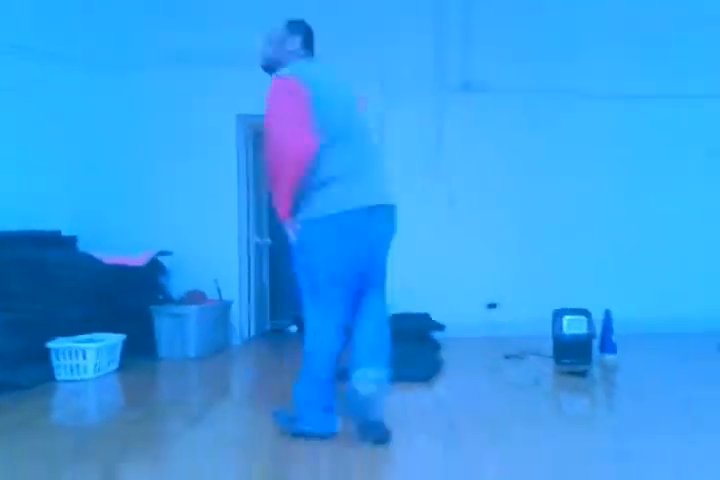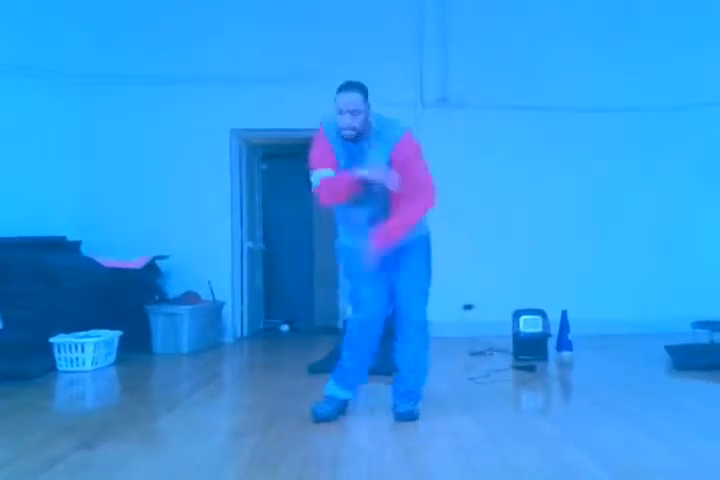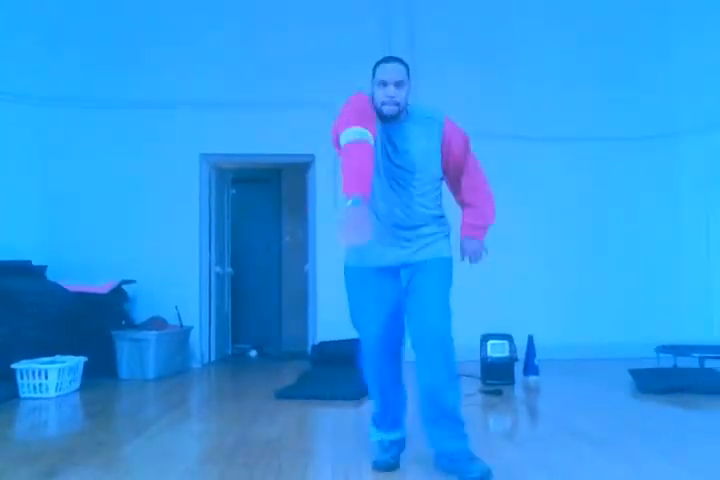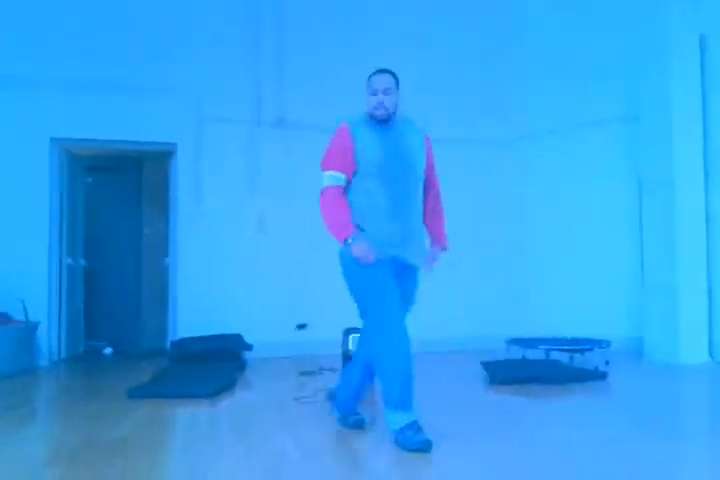
dt=1s
person 1, frame 1
left shoulder: (287, 85)
right shoulder: (329, 84)
left elbow: (292, 153)
left wrist: (286, 212)
left hip: (328, 216)
right hip: (372, 210)
left knee: (326, 317)
right knee: (371, 305)
left ankle: (314, 416)
right ankle: (367, 395)
person 1, frame 2
left shoulder: (398, 139)
right shoulder: (324, 140)
left elbow: (420, 198)
right elbow: (326, 193)
left wrist: (382, 240)
right wrist: (362, 175)
left hip: (407, 242)
right hip: (357, 243)
left knee: (412, 316)
right knee: (368, 317)
left ankle: (407, 396)
right ankle: (339, 393)
person 1, frame 3
left shoulder: (439, 130)
right shoulder: (359, 112)
left elbow: (467, 173)
right elbow: (354, 149)
left wrist: (475, 227)
right wrist: (357, 203)
left hip: (427, 258)
right hip: (370, 261)
left knee: (434, 347)
right knee: (377, 352)
right ankle: (388, 435)
person 1, frame 4
left shoulder: (417, 138)
right shoulder: (349, 133)
left elbow: (429, 194)
right elbow: (330, 191)
left wrist: (438, 240)
right wrist: (352, 239)
left hip: (404, 253)
right hip: (364, 252)
left knee: (386, 333)
right knee: (389, 331)
left ankle: (345, 394)
right ankle: (401, 420)
